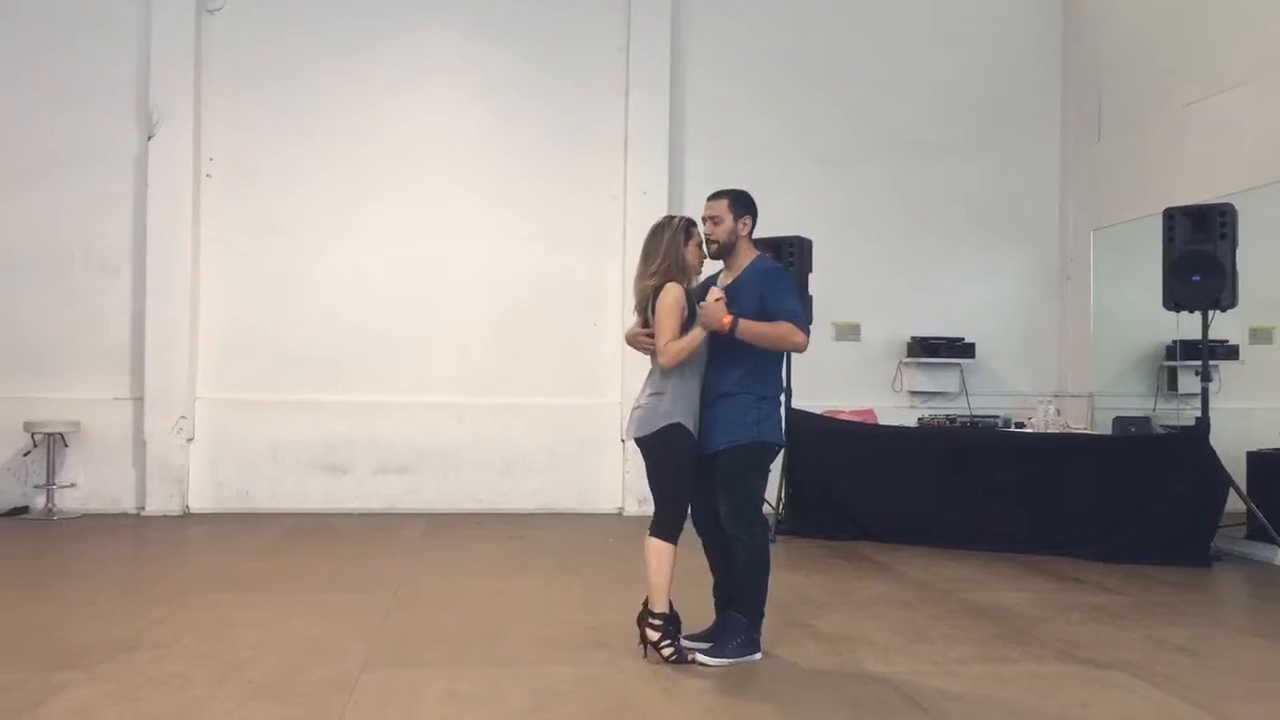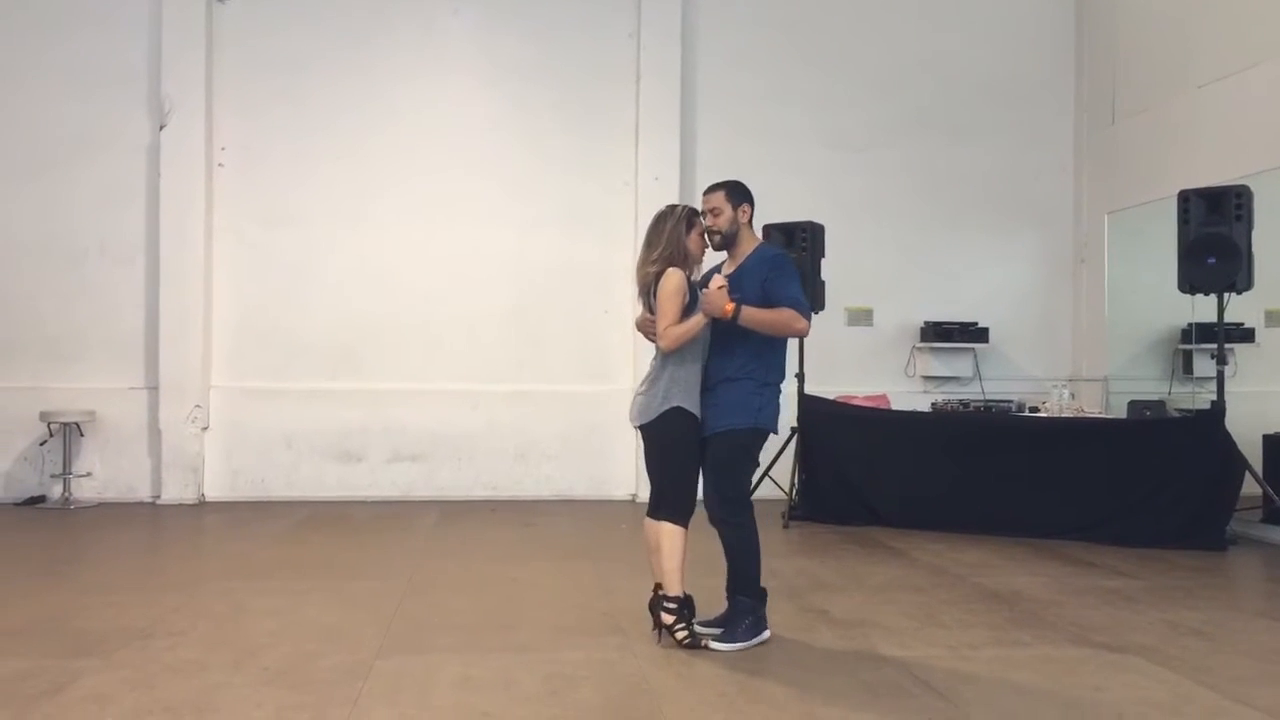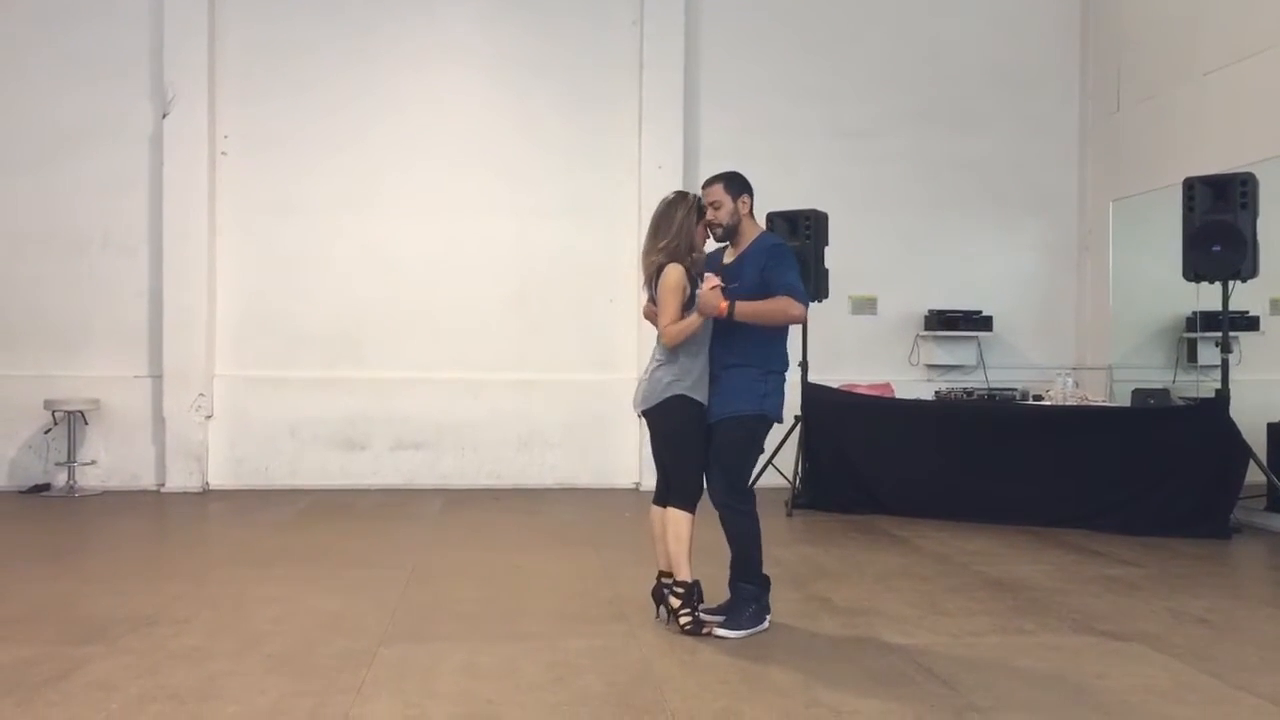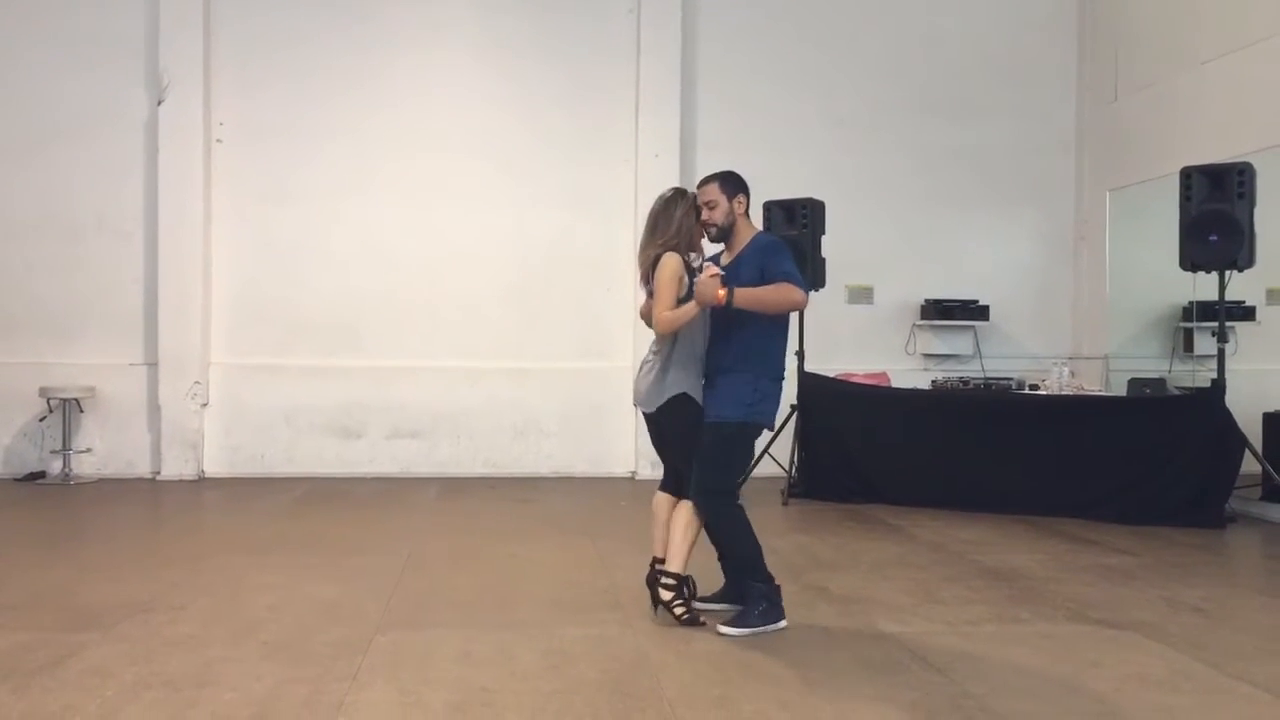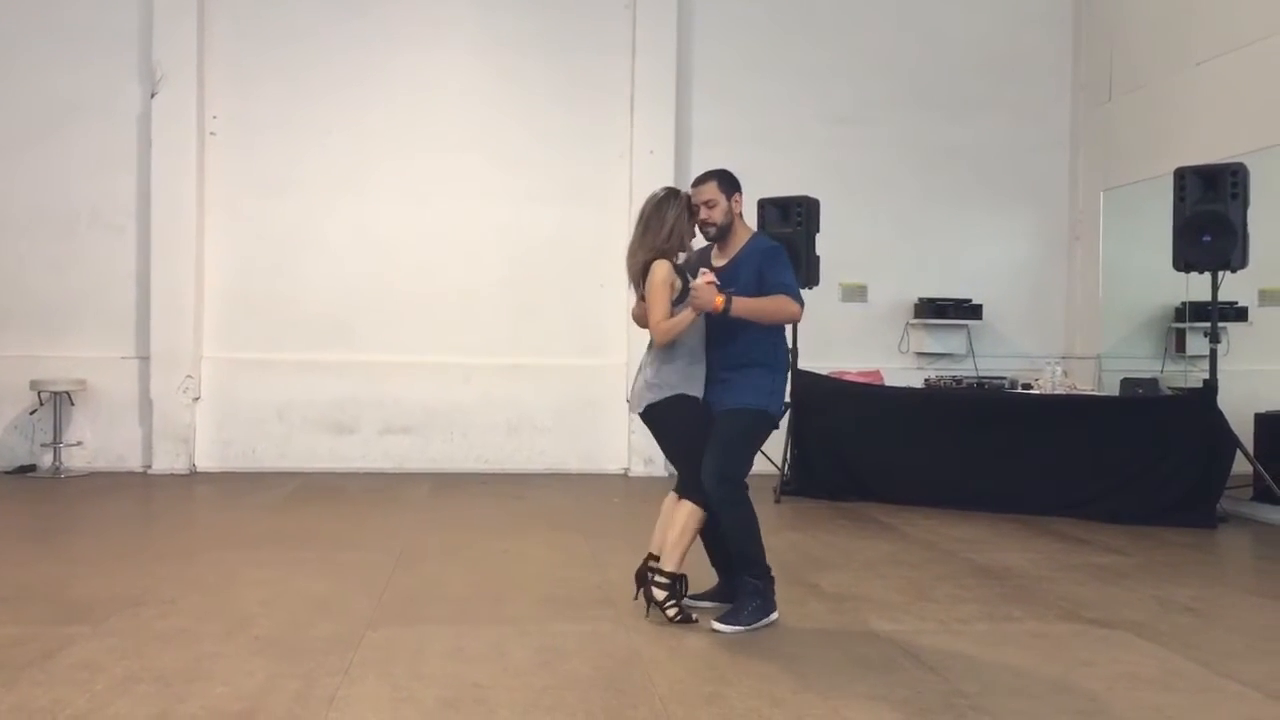
dt=0.5s
person 1, frame 1
left shoulder: (770, 276)
right shoulder: (710, 286)
left elbow: (796, 337)
left wrist: (728, 323)
right wrist: (638, 334)
left hip: (747, 425)
right hip: (709, 424)
left knee: (741, 525)
right knee: (708, 521)
left ankle: (746, 634)
right ankle: (726, 621)
person 1, frame 2
left shoulder: (773, 263)
right shoulder: (713, 275)
left elbow: (798, 322)
left wrist: (730, 309)
right wrist: (650, 322)
left hip: (745, 408)
right hip: (713, 407)
left knee: (728, 504)
right knee: (721, 506)
left ankle: (752, 615)
right ankle: (740, 607)
person 1, frame 3
left shoulder: (772, 252)
right shoulder: (714, 261)
left elbow: (795, 308)
left wrist: (724, 308)
left hip: (751, 394)
right hip: (717, 393)
left knee: (731, 492)
right knee: (722, 492)
left ankle: (752, 600)
right ankle: (745, 595)
person 1, frame 4
left shoulder: (768, 250)
right shoulder: (713, 264)
left elbow: (796, 296)
left wrist: (724, 295)
left hip: (746, 392)
right hip: (718, 391)
left knee: (712, 492)
right knee: (709, 491)
left ankle: (765, 600)
right ankle: (739, 586)
person 1, frame 5
left shoulder: (766, 253)
right shoulder: (700, 261)
left elbow: (791, 308)
left wrist: (722, 302)
right wrist: (646, 311)
left hip: (754, 388)
right hip: (713, 389)
left knee: (723, 480)
right knee: (703, 484)
left ankle: (758, 593)
right ankle: (733, 581)
person 2, frame 1
left shoulder: (677, 293)
right shoulder: (673, 291)
right elbow: (667, 355)
right wrist: (707, 324)
left hip: (662, 418)
right hip: (667, 420)
left knee: (666, 515)
right knee: (670, 518)
left ankle: (655, 608)
right ankle: (658, 623)
person 2, frame 2
left shoulder: (676, 279)
right shoulder: (674, 276)
right elbow: (667, 337)
right wrist: (709, 311)
left hip: (663, 405)
right hip: (671, 405)
left knee: (662, 500)
right knee: (678, 504)
left ankle: (663, 594)
right ankle: (673, 605)
person 2, frame 3
left shoulder: (683, 268)
right shoulder: (675, 270)
right elbow: (669, 334)
right wrist: (706, 310)
left hip: (667, 393)
right hip: (676, 394)
left knee: (668, 487)
right knee: (685, 490)
left ankle: (666, 581)
right ankle: (681, 590)
person 2, frame 4
left shoulder: (675, 263)
right shoulder: (673, 260)
left elbow: (649, 313)
right elbow: (662, 322)
right wrist: (703, 300)
left hip: (662, 387)
right hip: (673, 388)
left knee: (676, 476)
left ankle: (661, 569)
right ankle: (673, 581)
person 2, frame 5
left shoulder: (671, 267)
right shoulder: (662, 266)
right elbow: (660, 332)
right wrist: (697, 307)
left hip: (674, 389)
right hip: (673, 391)
left knee: (690, 480)
right knee: (704, 485)
left ankle: (654, 567)
right ankle: (665, 580)
